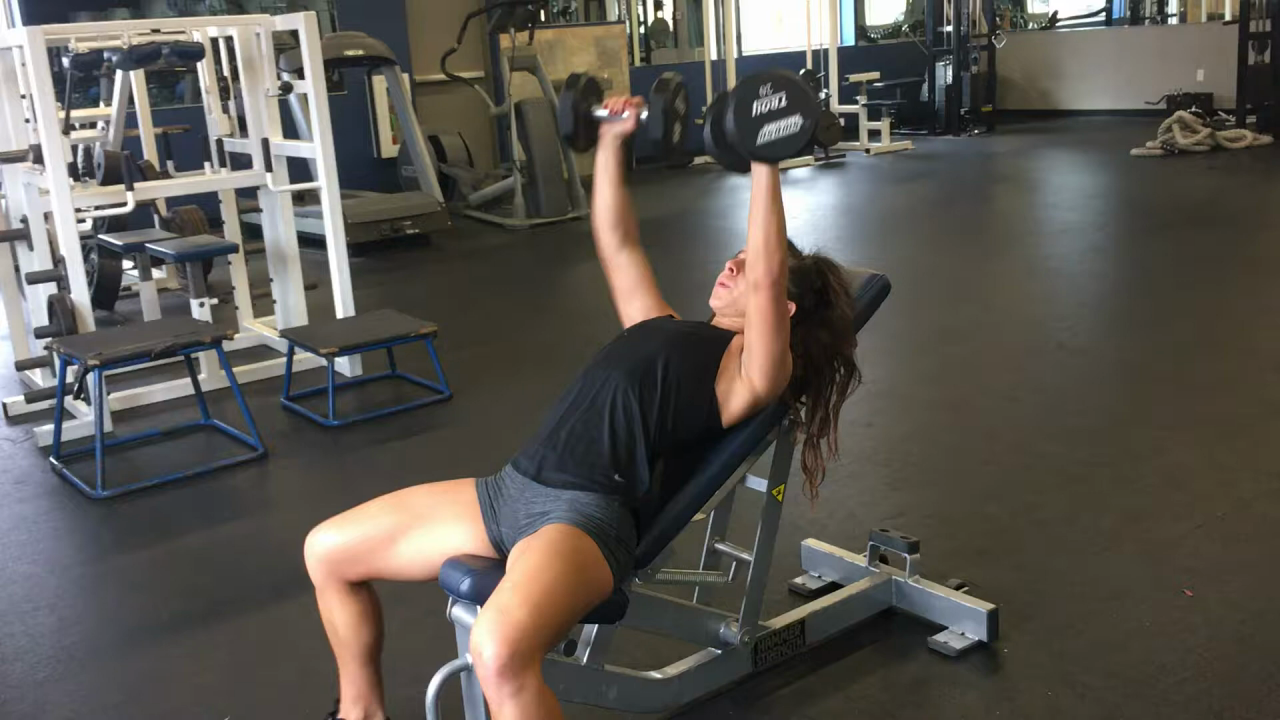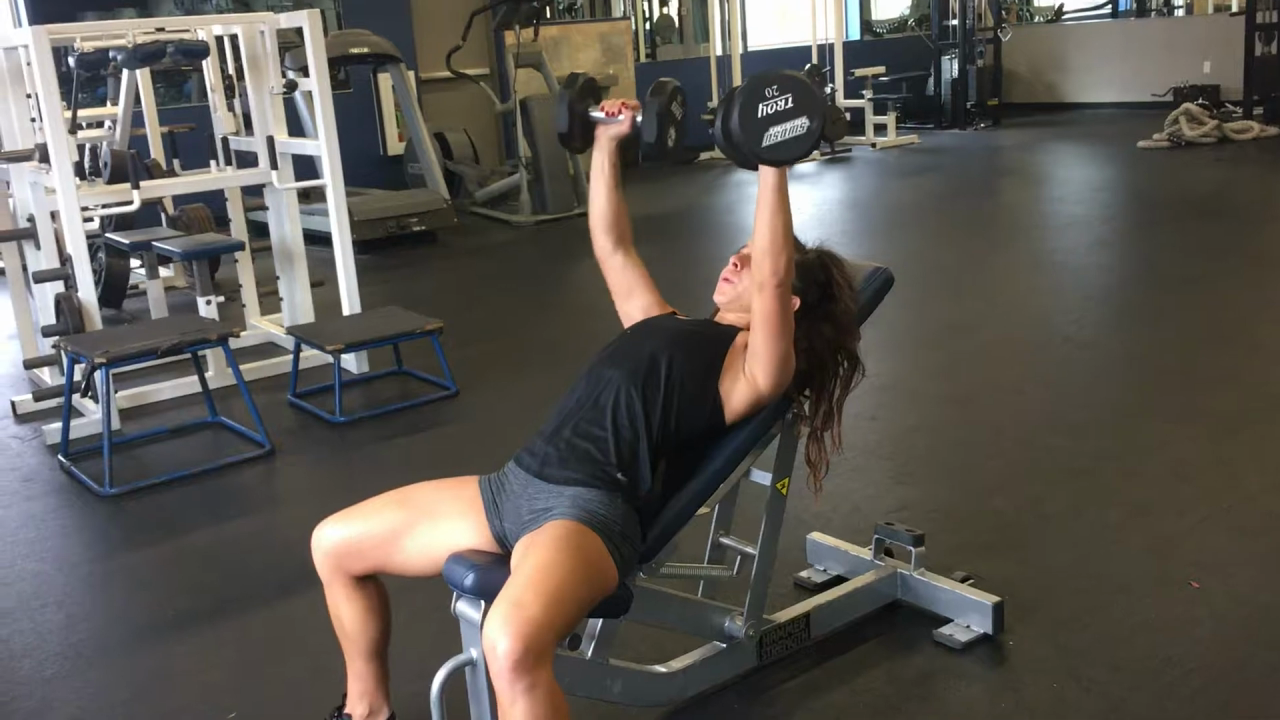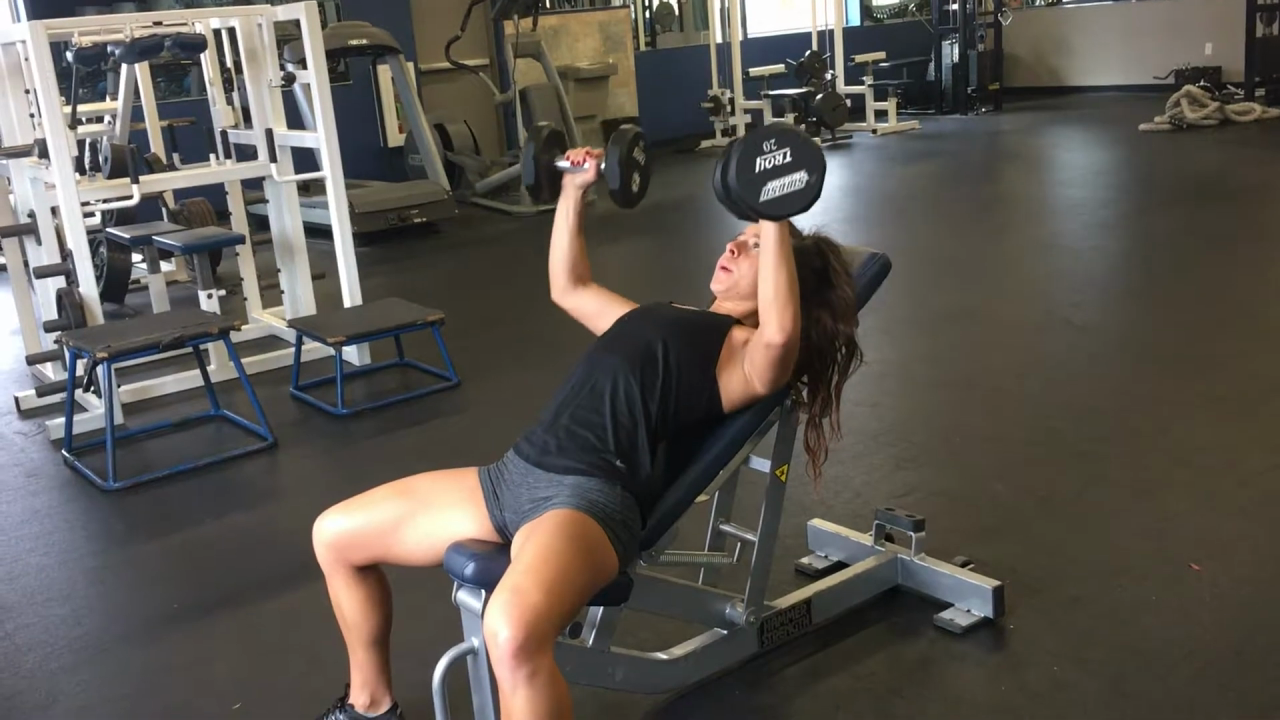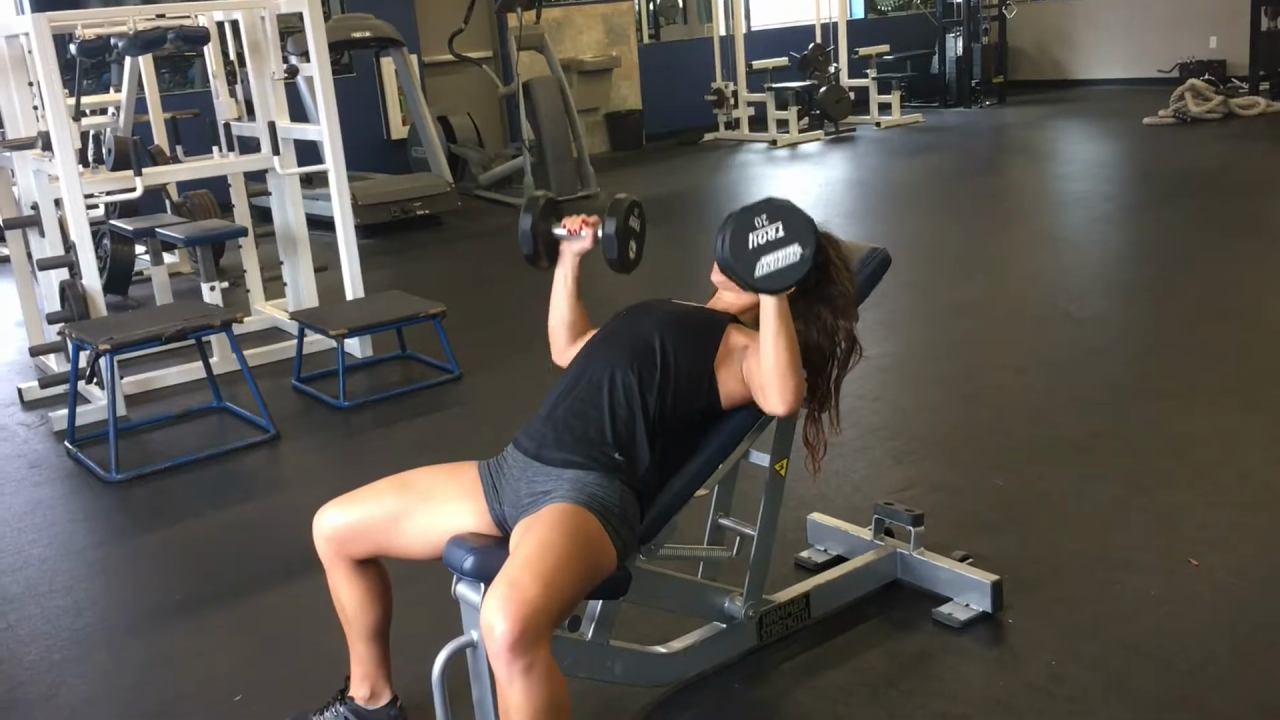
dt=0.5s
person 1, frame 1
left shoulder: (756, 369)
right shoulder: (664, 327)
left elbow: (766, 280)
right elbow: (617, 244)
left wrist: (765, 164)
right wrist: (610, 141)
left hip: (588, 513)
right hip: (513, 486)
left knee: (499, 650)
right knee: (326, 551)
person 1, frame 2
left shoulder: (759, 366)
right shoulder: (665, 325)
left elbow: (772, 277)
right elbow: (613, 246)
left wrist: (772, 164)
right wrist: (606, 143)
left hip: (592, 508)
right hip: (518, 481)
left knee: (512, 645)
right knee: (333, 544)
person 1, frame 3
left shoulder: (751, 352)
right shoulder: (664, 316)
left elbow: (781, 333)
right elbow: (568, 288)
left wrist: (775, 216)
right wrist: (573, 191)
left hip: (593, 495)
right hip: (515, 473)
left knee: (513, 633)
right knee: (334, 535)
person 1, frame 4
left shoulder: (747, 345)
right shoulder: (669, 314)
left elbow: (782, 398)
right elbow: (566, 347)
left wrist: (772, 284)
right wrist: (570, 255)
left hip: (593, 488)
right hip: (516, 466)
left knee: (509, 626)
right knee: (335, 528)
